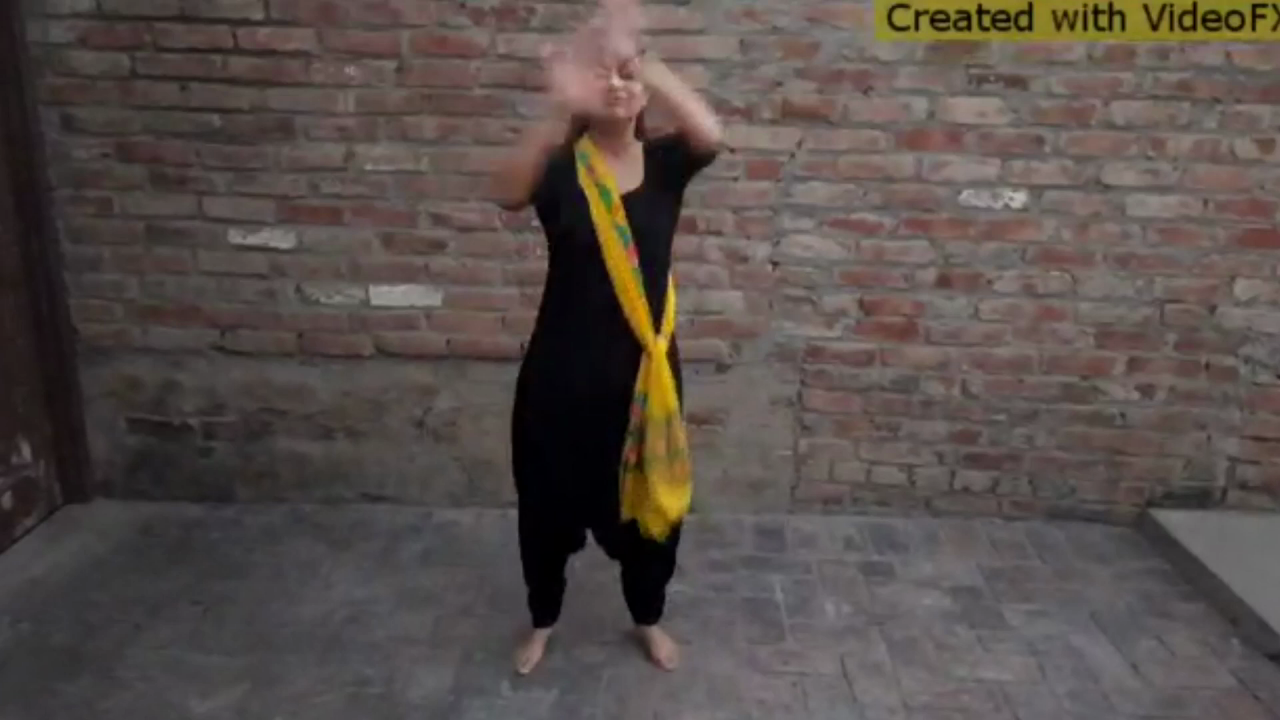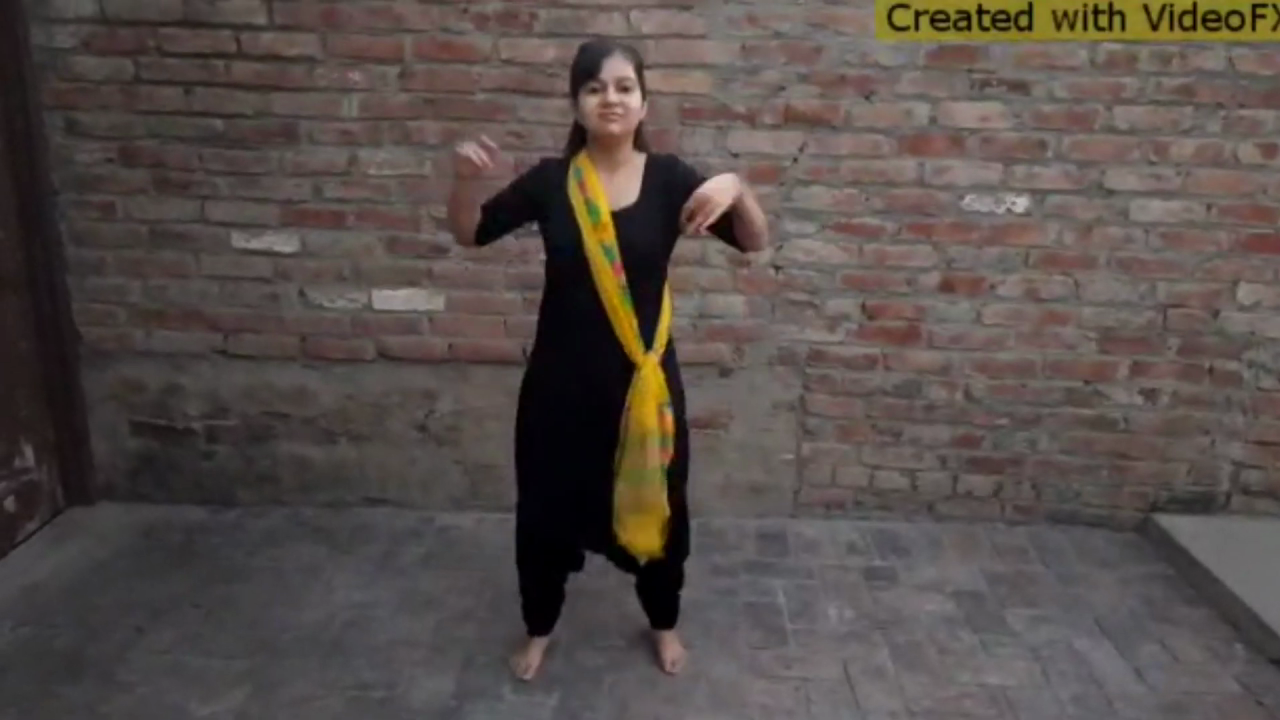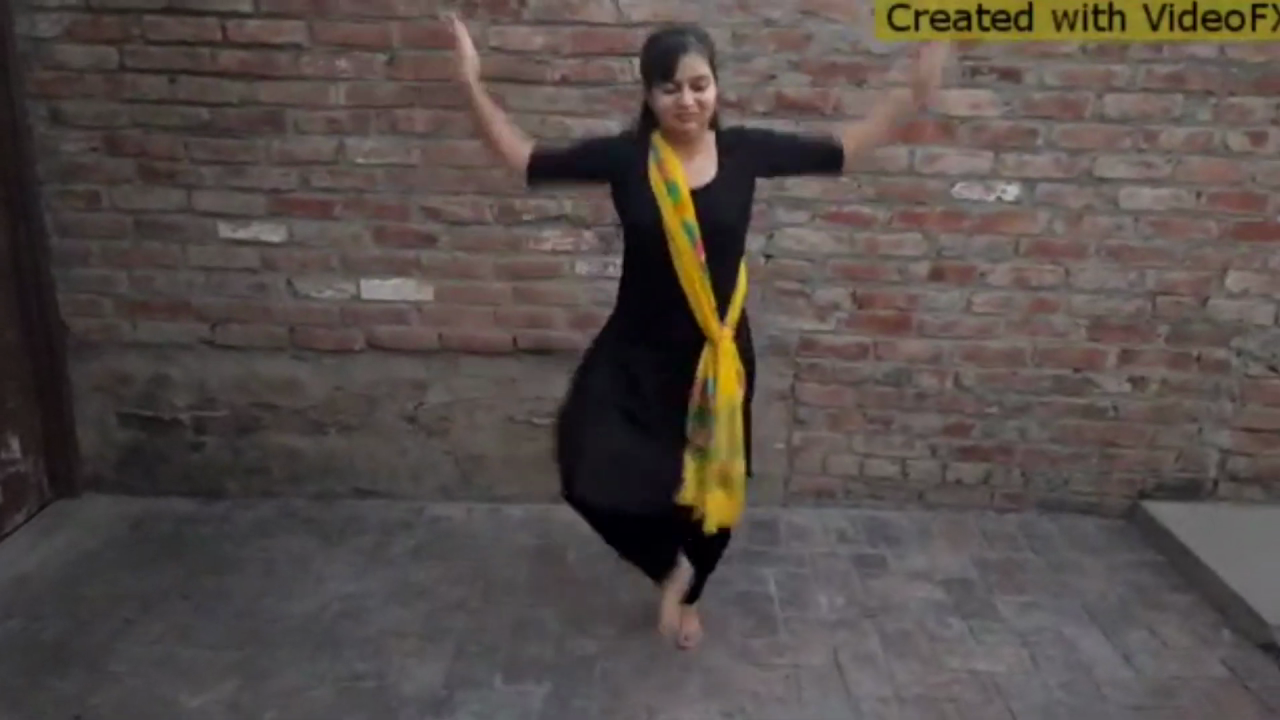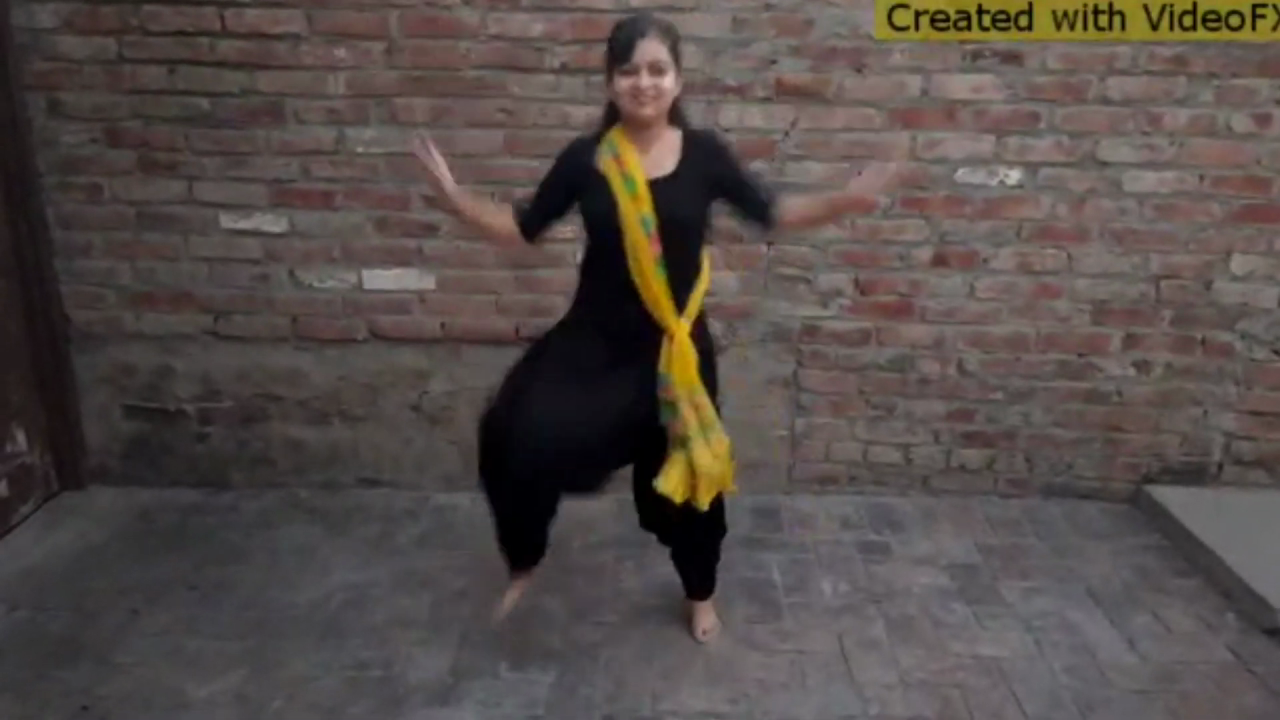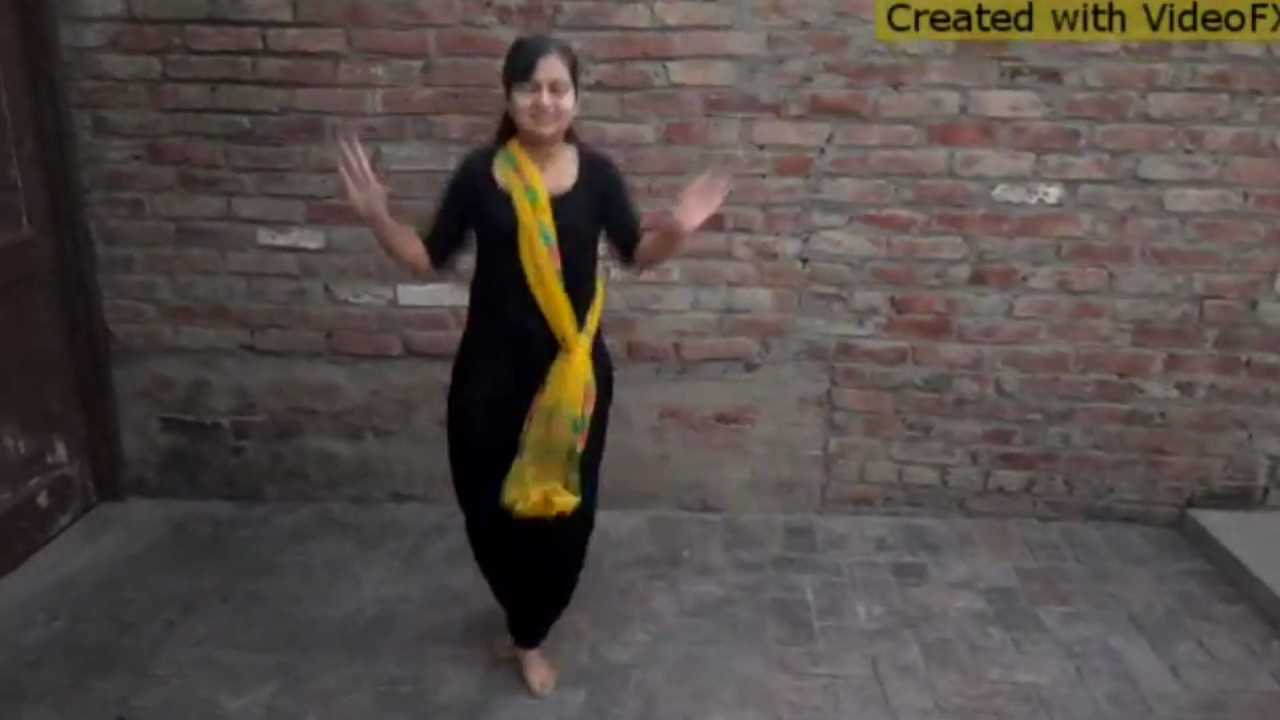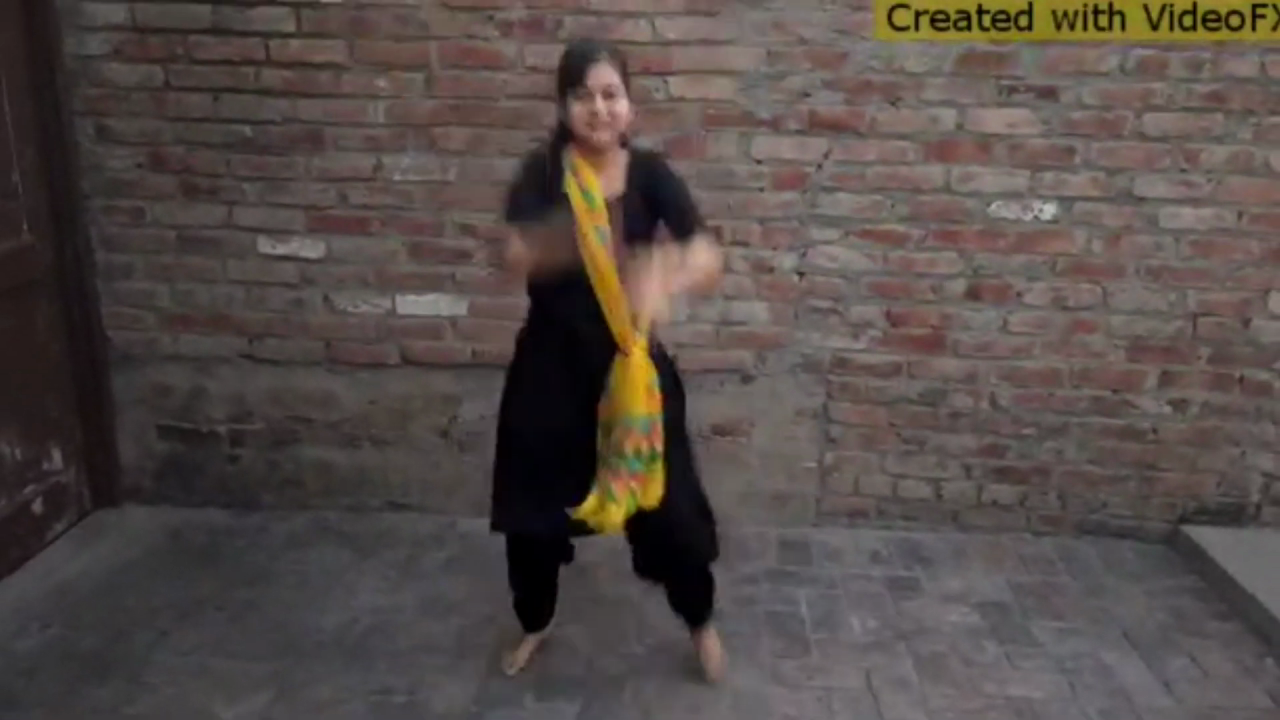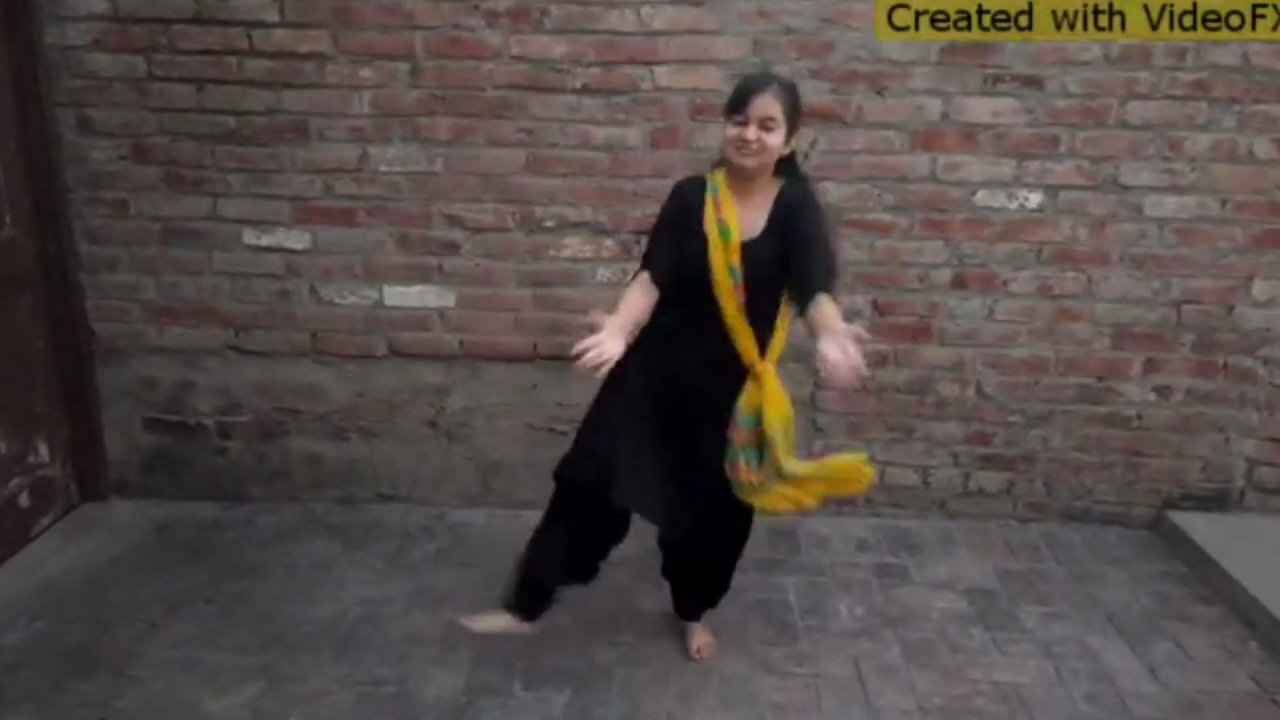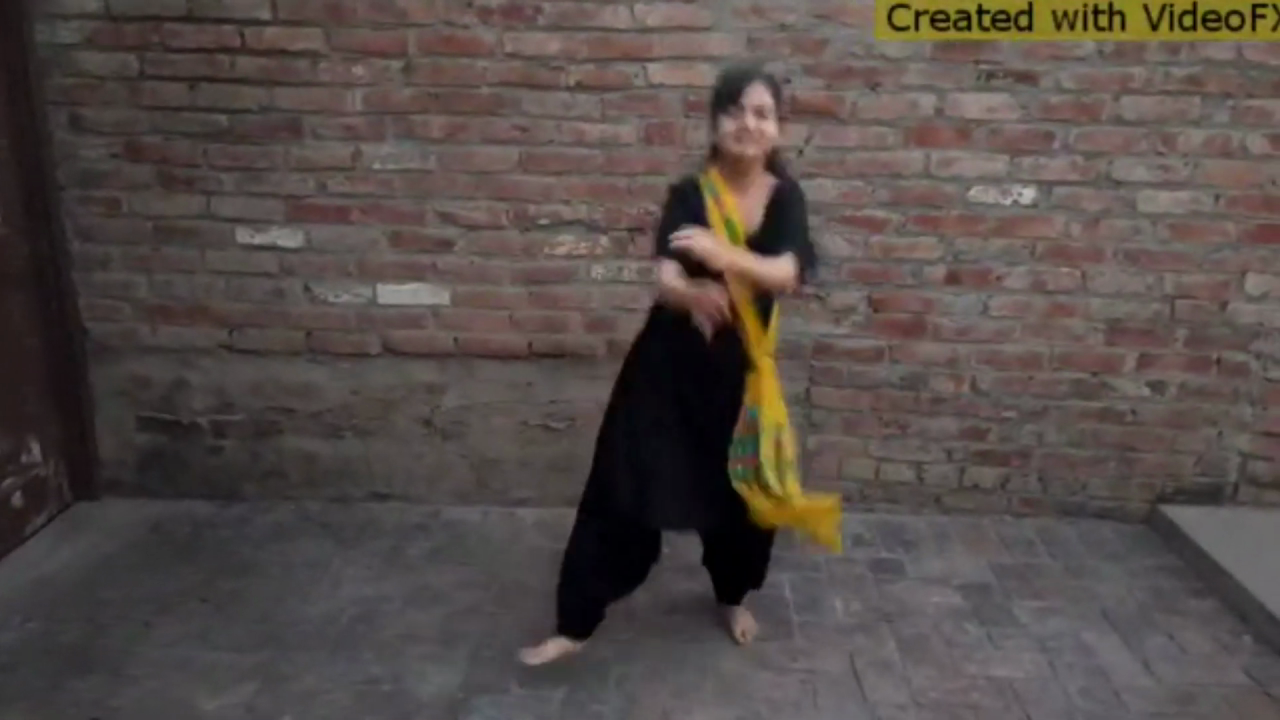
dt=0.7s
person 1, frame 1
left shoulder: (667, 161)
right shoulder: (555, 165)
left elbow: (711, 135)
right elbow: (508, 191)
left wrist: (648, 64)
right wrist: (563, 108)
left hip: (642, 366)
right hip: (563, 365)
left knee: (648, 497)
right knee: (549, 498)
left ankle: (648, 619)
right ankle: (542, 621)
person 1, frame 2
left shoulder: (668, 176)
right shoulder: (548, 180)
left elbow: (754, 240)
right elbow: (469, 234)
left wrist: (735, 189)
right wrist: (466, 179)
left hip: (643, 378)
right hip: (561, 377)
left knee: (655, 508)
right knee: (547, 508)
left ankle: (664, 622)
right ankle: (539, 628)
person 1, frame 3
left shoulder: (744, 151)
right shoulder: (623, 157)
left elbow: (841, 150)
right elbow: (523, 161)
left wrist: (914, 92)
right wrist: (472, 83)
left hip: (715, 355)
right hip: (633, 354)
left knee: (710, 487)
right knee: (597, 476)
left ankle: (688, 584)
right ankle: (669, 566)
person 1, frame 4
left shoulder: (704, 152)
right shoulder: (585, 158)
left elbow: (771, 214)
right elbow: (523, 230)
left wrist: (844, 200)
right wrist: (454, 199)
left hip: (676, 346)
right hip: (592, 342)
left knee: (684, 482)
right knee: (514, 442)
left ankle: (700, 593)
right ankle: (523, 561)
person 1, frame 5
left shoulder: (597, 173)
right shoulder: (479, 172)
left elbow: (637, 256)
right elbow: (425, 258)
left wrist: (678, 228)
right wrist: (372, 212)
left hip: (572, 368)
right hip: (491, 368)
left knee: (559, 509)
right knee: (491, 508)
left ankle: (531, 635)
right ankle: (518, 615)
person 1, frame 6
left shoulder: (650, 172)
right shoulder: (541, 174)
left elbow: (706, 254)
right elbow: (515, 258)
left wrist: (666, 280)
right wrist: (561, 241)
right hip: (551, 364)
left knee: (667, 503)
right knee: (532, 510)
left ankle: (700, 619)
right ankle: (534, 625)
person 1, frame 7
left shoulder: (798, 205)
right shoulder: (688, 196)
left elbow: (814, 293)
right elbow: (652, 277)
left wrist: (833, 340)
right wrist: (617, 330)
left hip: (730, 381)
right hip: (657, 364)
left knee: (720, 514)
right knee: (592, 479)
left ankle: (693, 612)
right ankle: (523, 604)
person 1, frame 8
left shoulder: (784, 197)
right shoulder: (688, 196)
left elbow: (786, 273)
right elbow: (666, 277)
left wrist: (725, 255)
right wrist: (691, 293)
left hip: (739, 374)
right hip: (671, 368)
left knee: (743, 499)
right knee: (620, 498)
left ankle: (733, 598)
right ankle: (573, 626)
